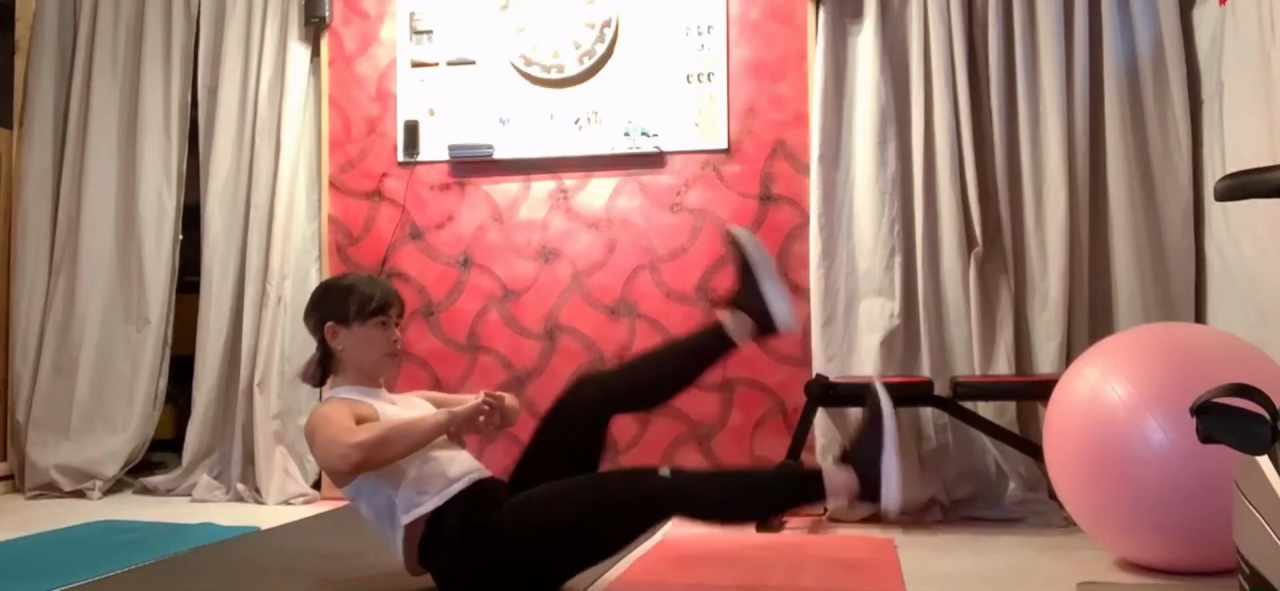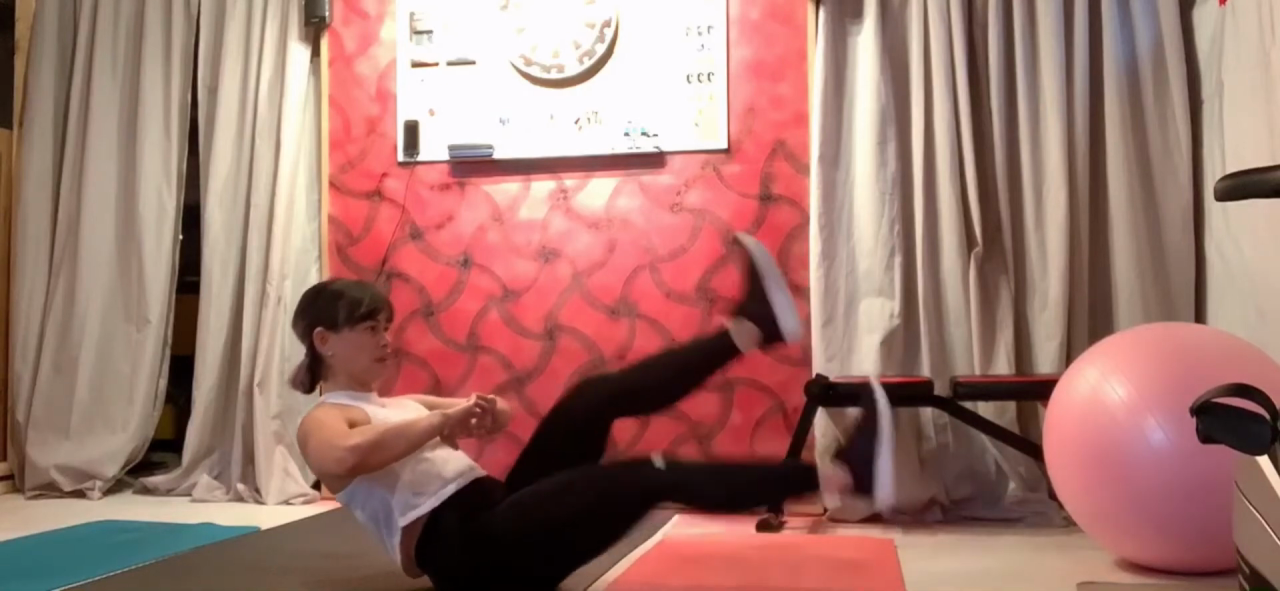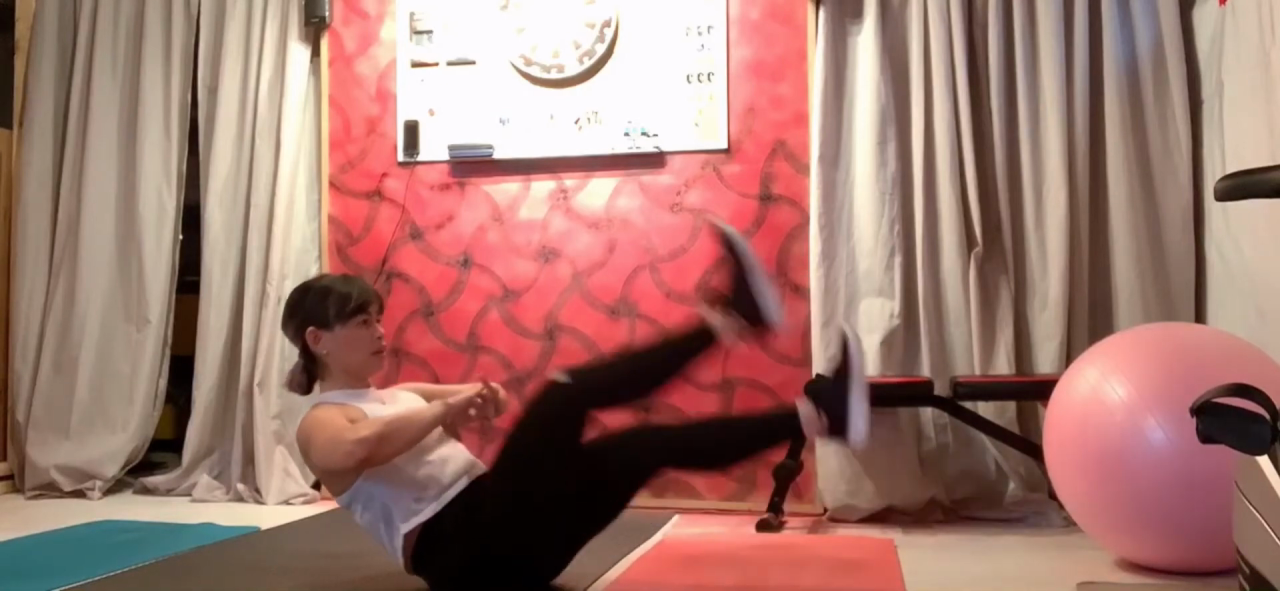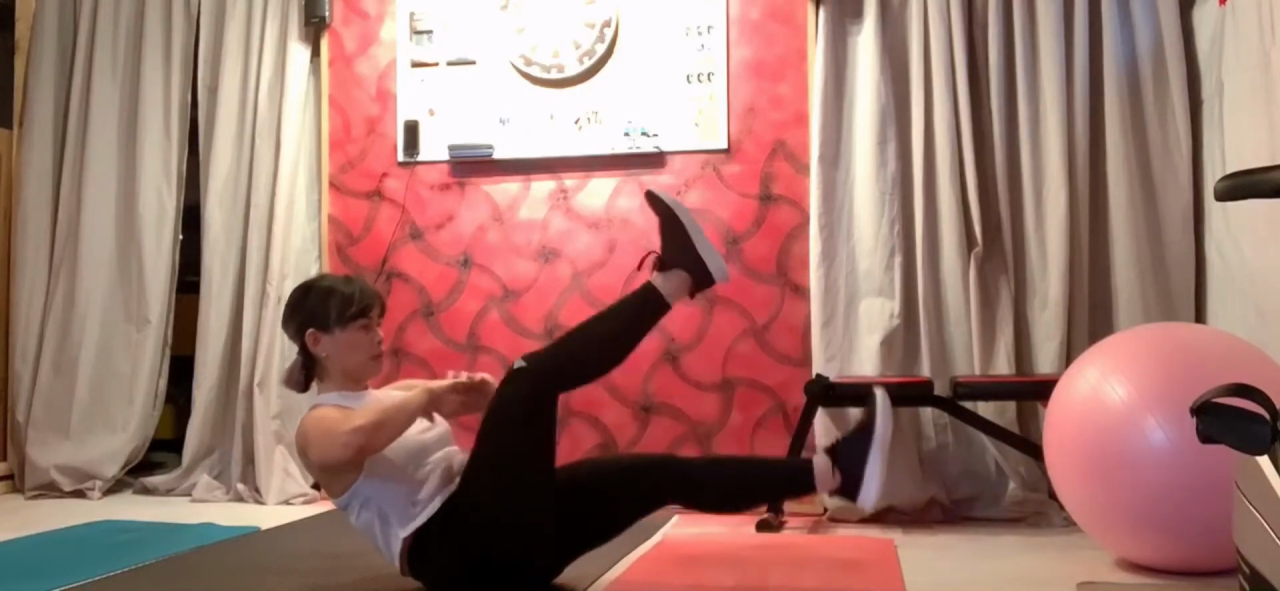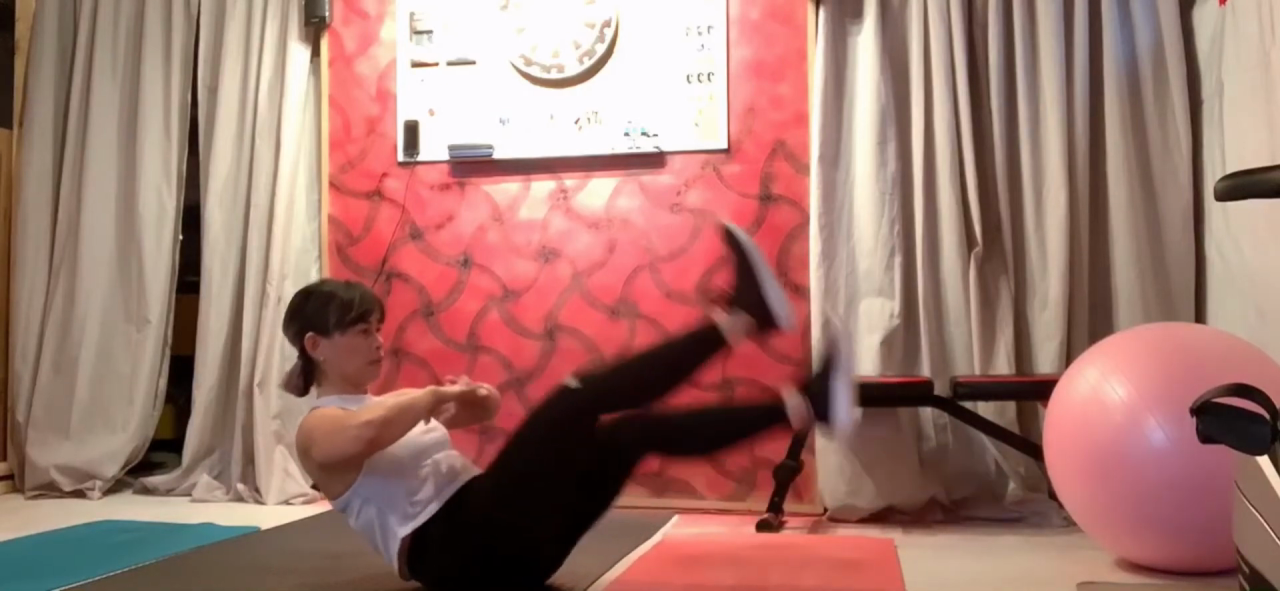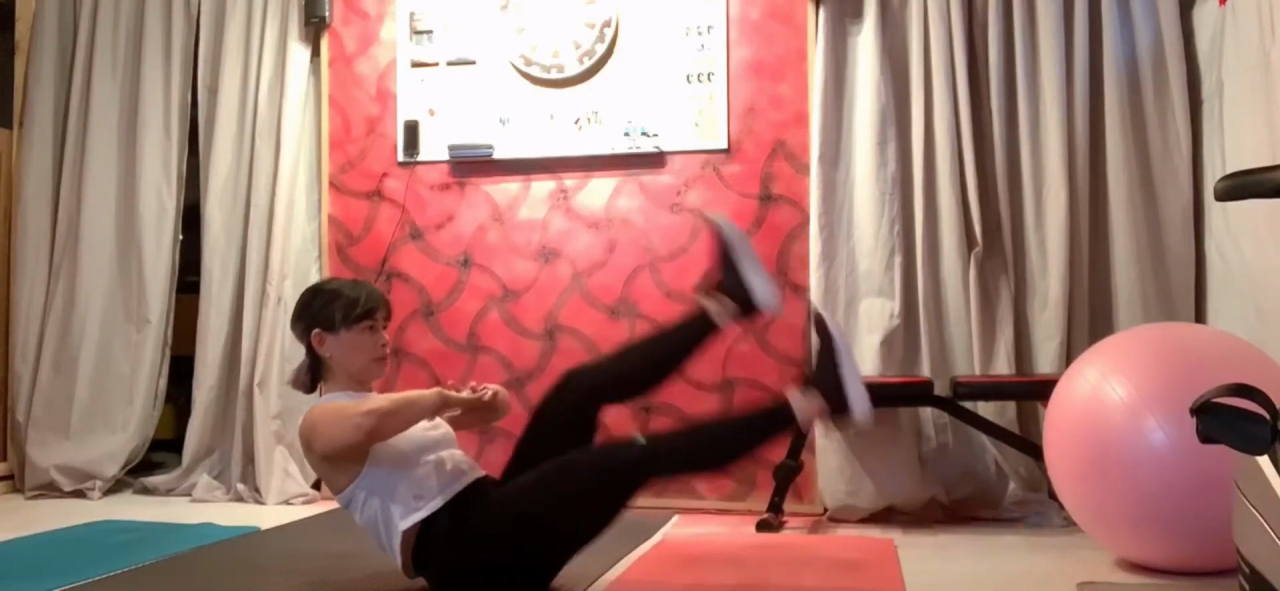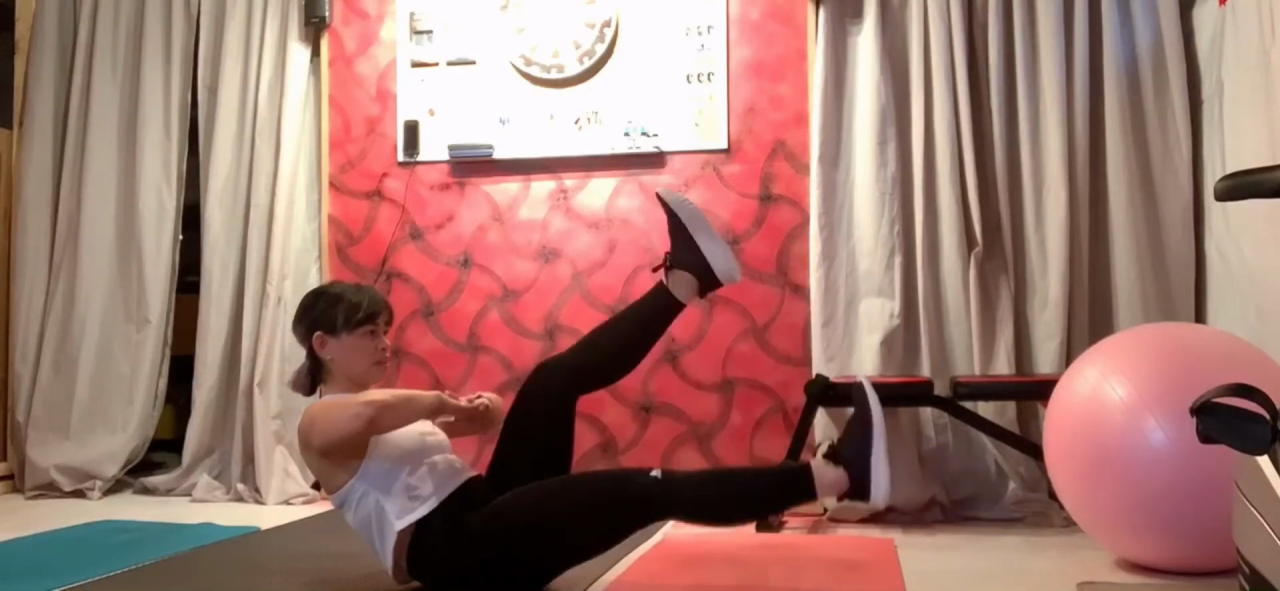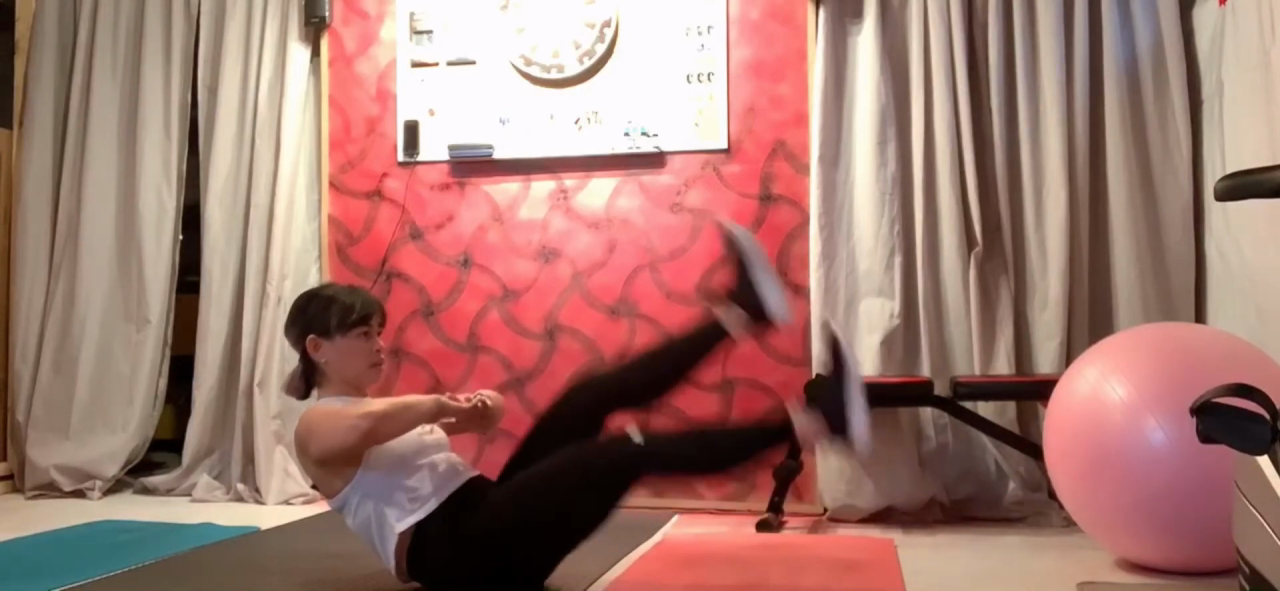
dt=0.3s
person 1, frame 1
left shoulder: (405, 401)
right shoulder: (330, 417)
left elbow: (510, 410)
right elbow: (349, 456)
left wrist: (487, 405)
right wrist: (448, 420)
left hip: (507, 519)
left knee: (593, 394)
right knee: (659, 489)
left ankle: (743, 321)
right ankle: (850, 480)
person 1, frame 2
left shoulder: (393, 405)
right shoulder: (323, 424)
left elbow: (493, 411)
right elbow: (347, 457)
left wrist: (480, 407)
right wrist: (443, 423)
left hip: (503, 521)
left knee: (592, 397)
right knee: (647, 476)
left ankle: (748, 330)
right ankle: (837, 476)
person 1, frame 3
left shoulder: (396, 396)
right shoulder: (321, 423)
left elbow: (475, 399)
right elbow: (350, 454)
left wrist: (481, 396)
right wrist: (445, 411)
left hip: (510, 537)
left knee: (650, 443)
right knee: (563, 396)
left ankle: (814, 415)
right ankle: (727, 321)
person 1, frame 4
left shoulder: (391, 395)
right shoulder: (321, 425)
left elbow: (486, 395)
right elbow: (352, 442)
left wrist: (467, 391)
right wrist: (428, 396)
left hip: (511, 534)
left knee: (661, 473)
right knee: (532, 378)
left ankle: (829, 472)
right ankle: (674, 279)
person 1, frame 5
left shoulder: (384, 405)
right shoulder: (319, 429)
left elbow: (488, 408)
right elbow: (359, 438)
left wrist: (467, 398)
right wrist: (434, 396)
left hip: (508, 539)
left knee: (633, 429)
right knee: (576, 401)
left ankle: (800, 407)
right ankle: (735, 320)
person 1, frame 6
left shoulder: (392, 406)
right shoulder: (323, 425)
left elbow: (500, 405)
right elbow: (365, 426)
left wrist: (482, 400)
right wrist: (440, 400)
left hip: (498, 518)
left knee: (579, 389)
right knee: (631, 456)
left ankle: (723, 306)
right ankle: (808, 404)
person 1, frame 7
left shoulder: (394, 406)
right shoulder: (321, 425)
left elbow: (492, 411)
right elbow: (365, 417)
left wrist: (474, 408)
right wrist: (440, 403)
left hip: (493, 516)
left knee: (554, 380)
right knee: (648, 489)
left ankle: (683, 281)
right ankle: (833, 475)
person 1, frame 8
left shoulder: (394, 406)
right shoulder: (317, 428)
left elbow: (494, 411)
right elbow: (359, 429)
left wrist: (477, 400)
right wrist: (439, 409)
left hip: (497, 527)
left knee: (588, 399)
right knee: (626, 452)
left ankle: (735, 318)
right ankle: (806, 421)
